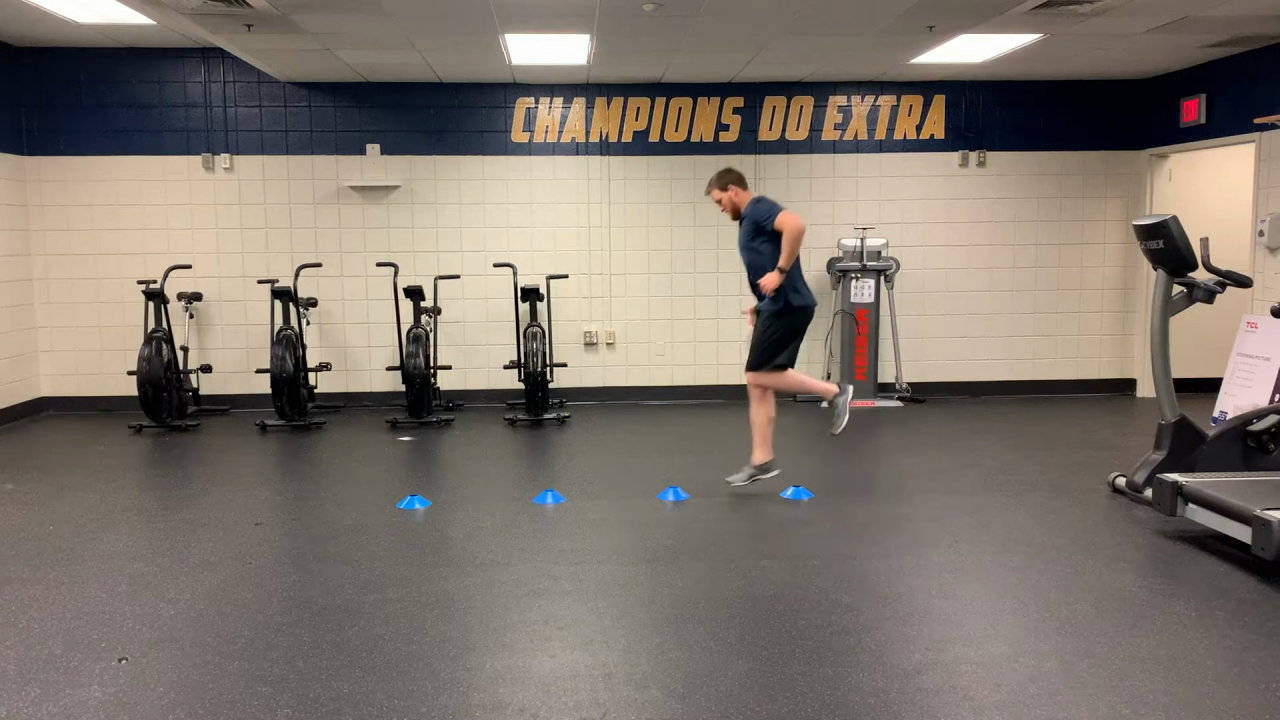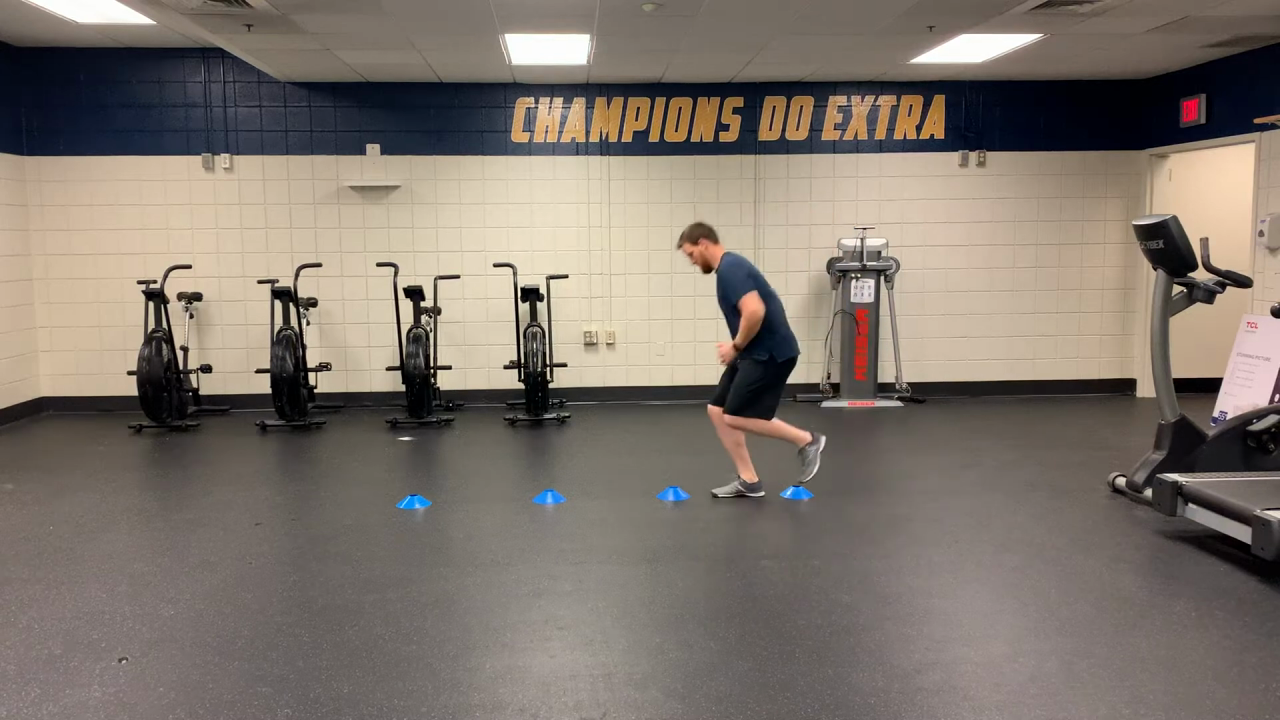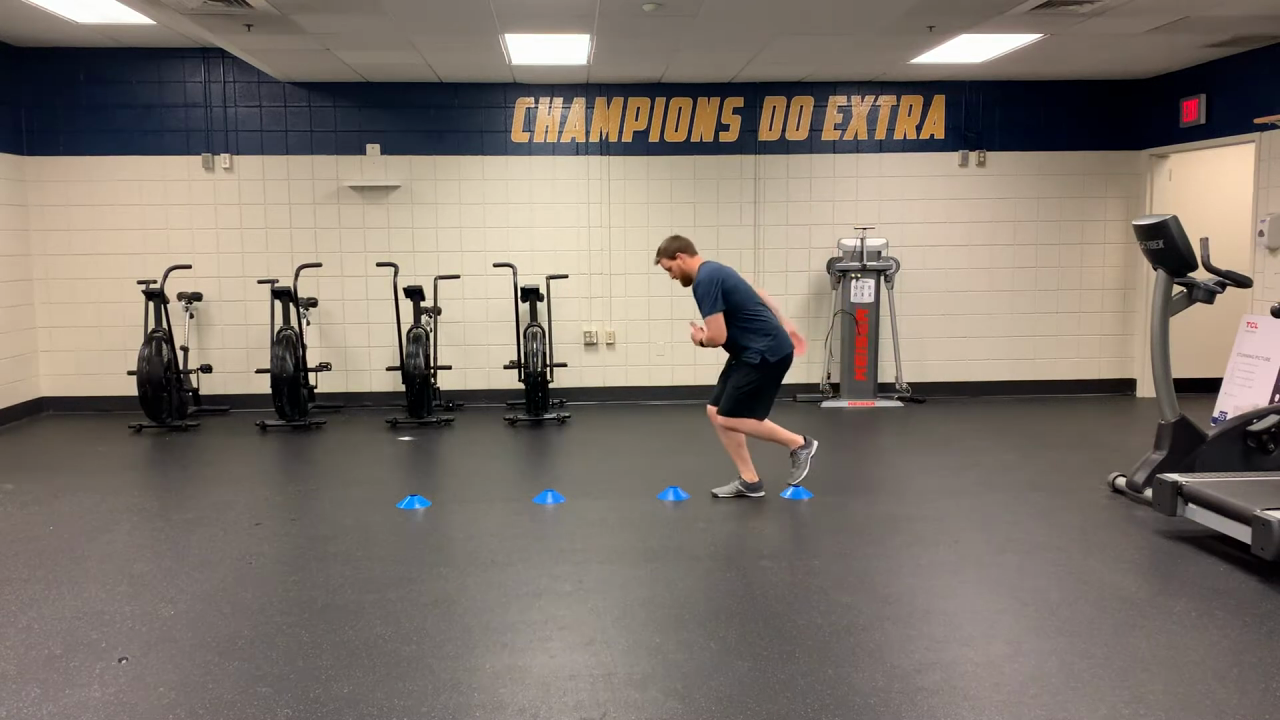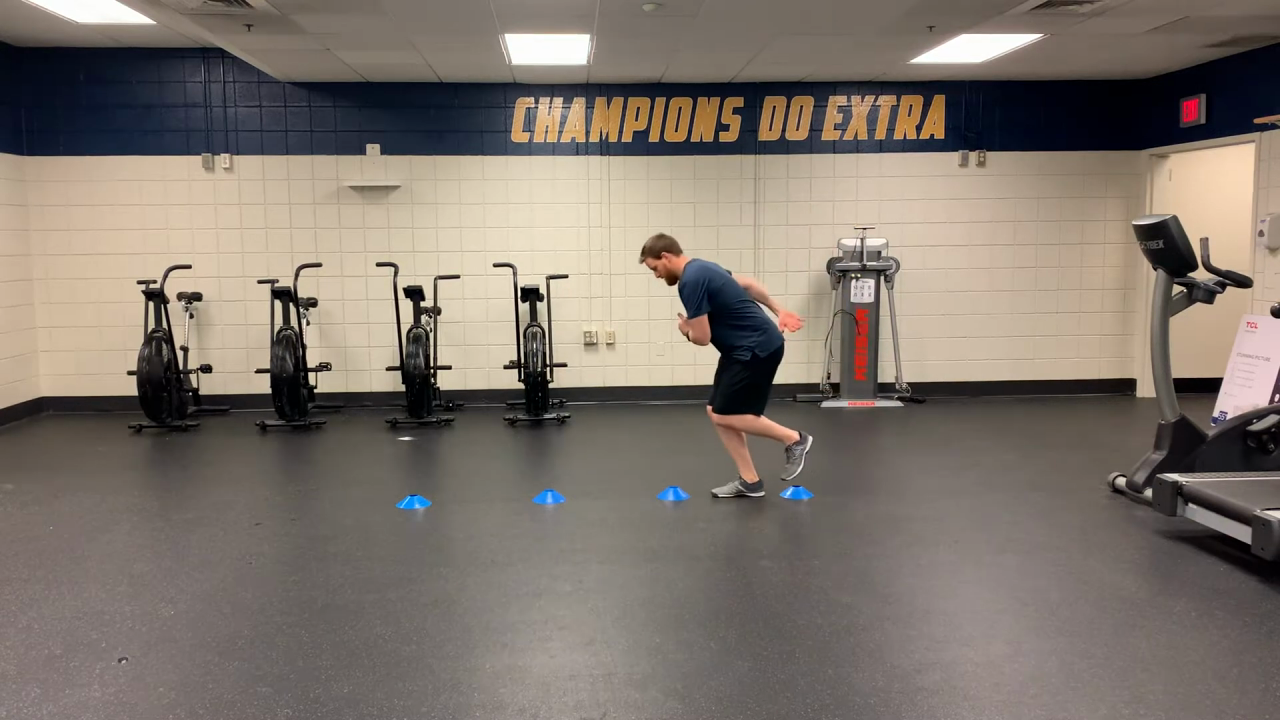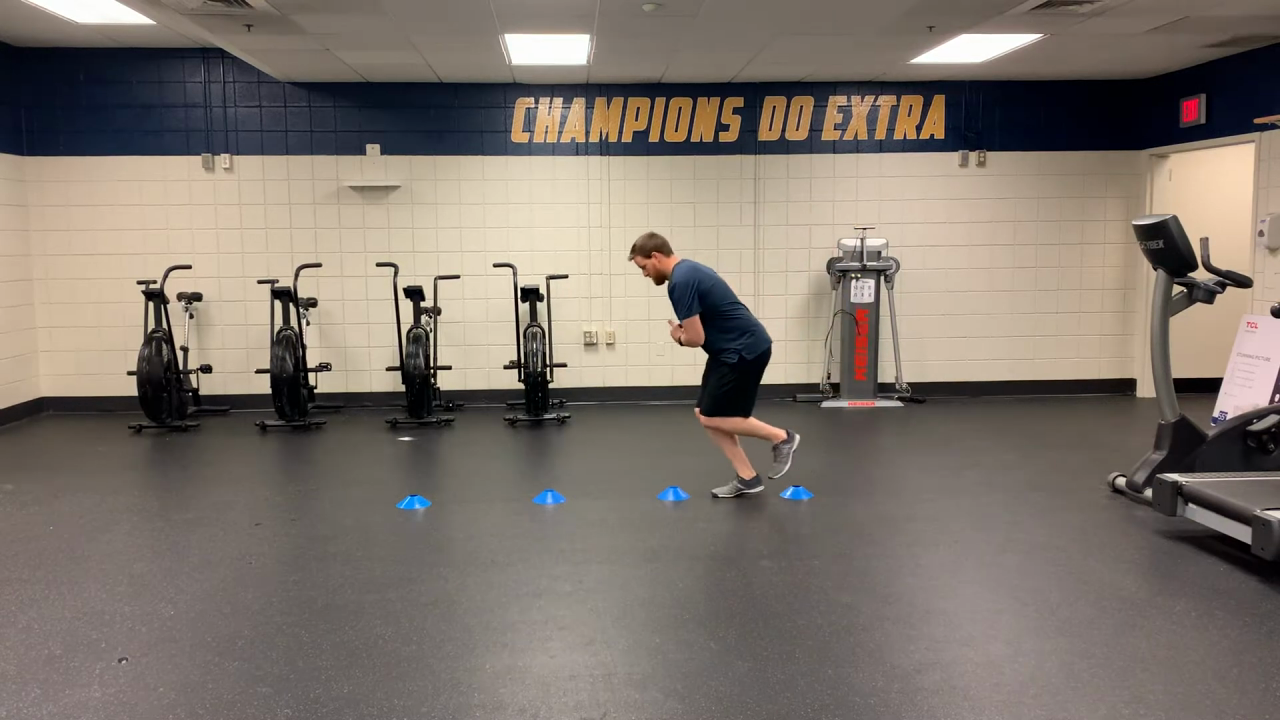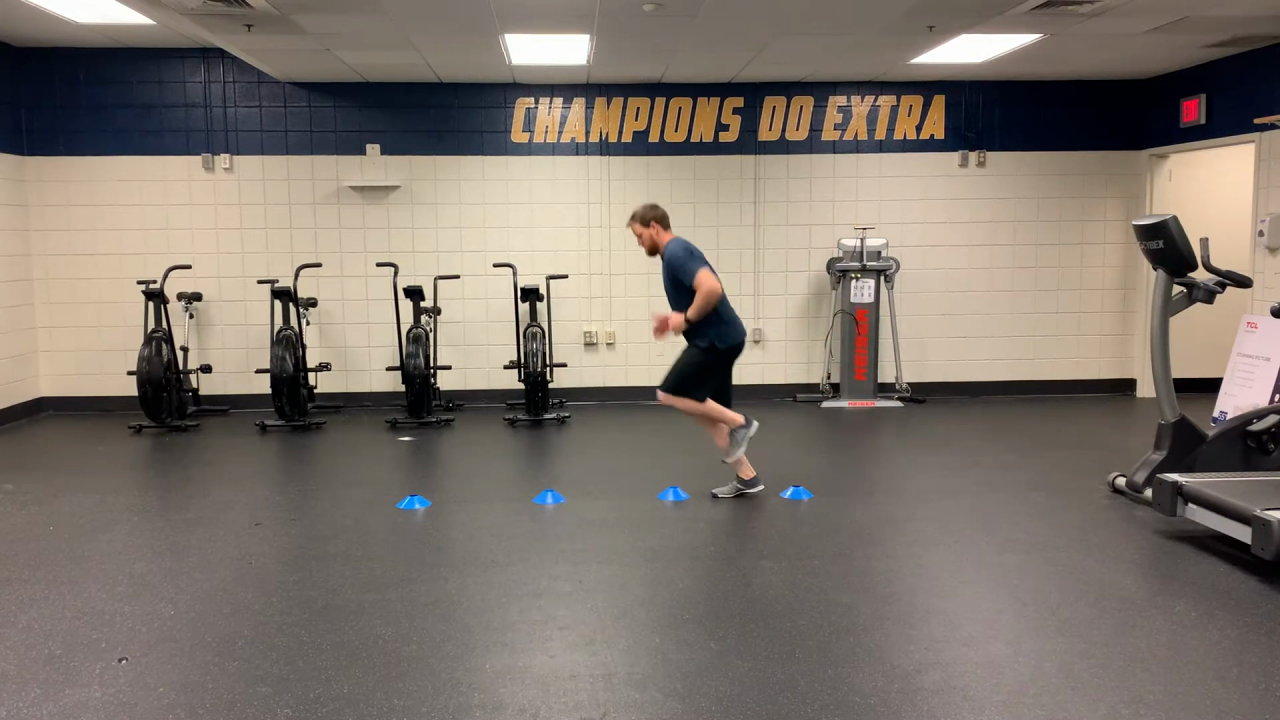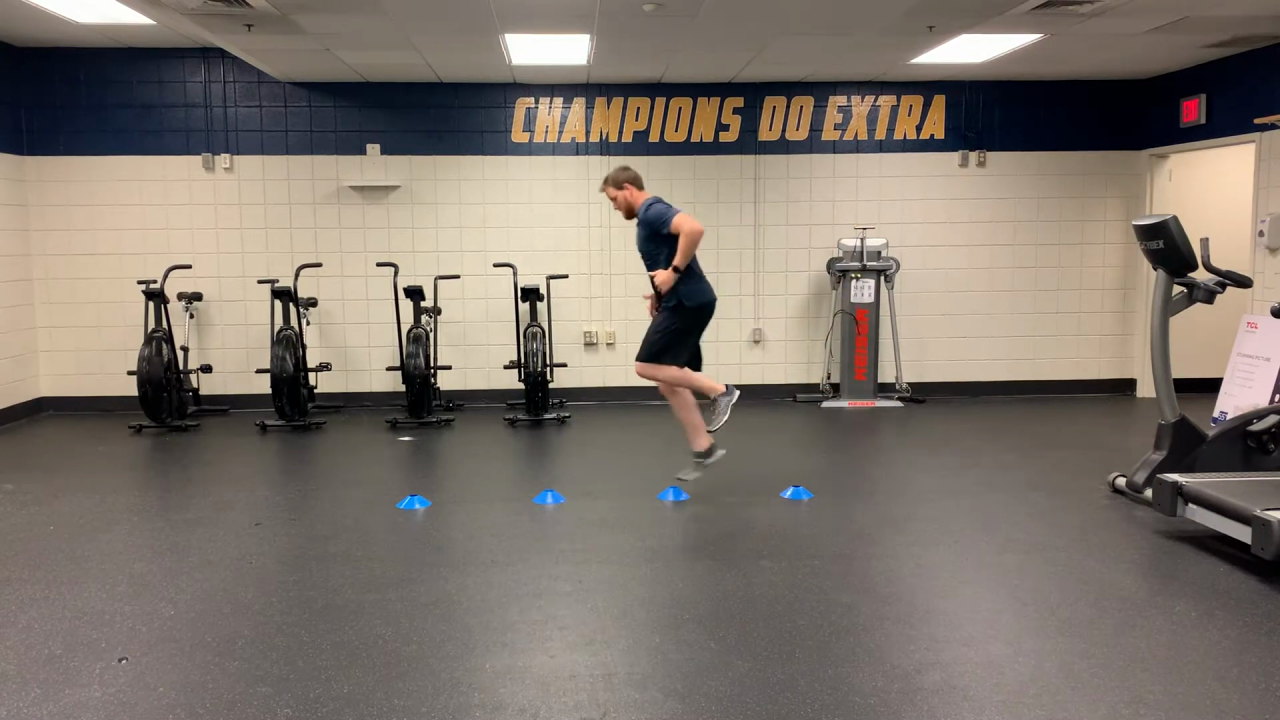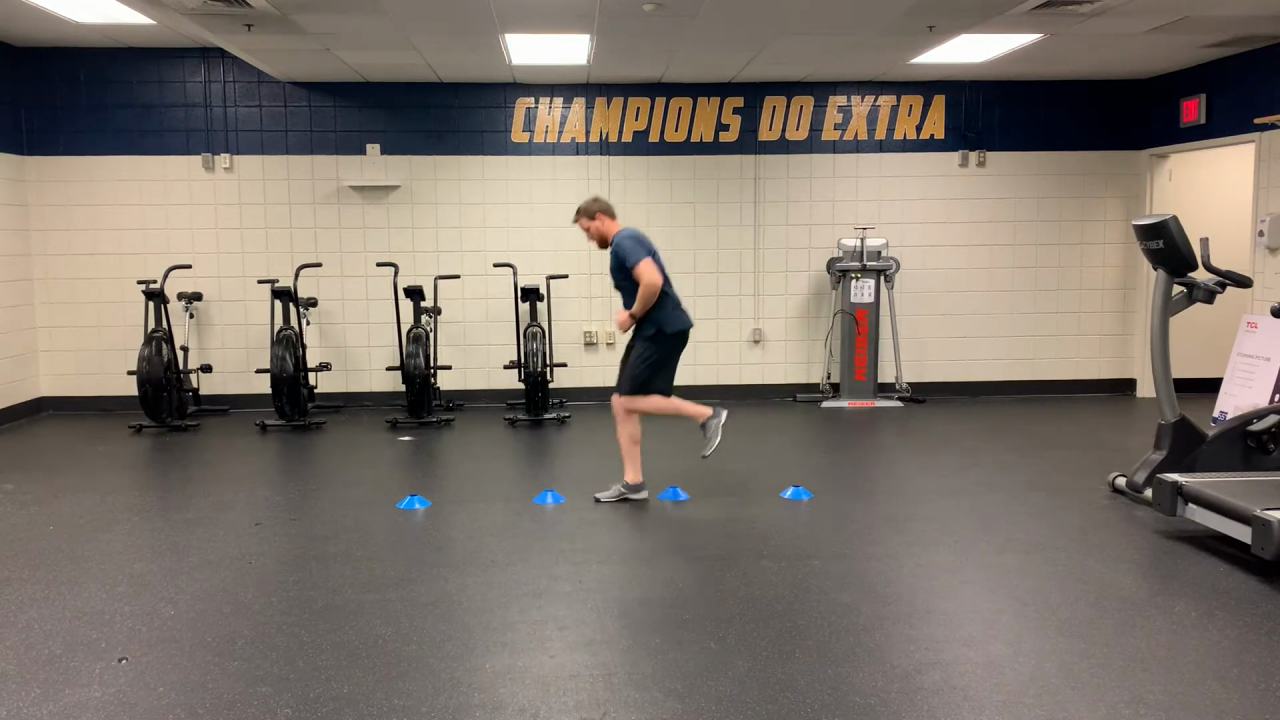
dt=0.2s
person 1, frame 1
left shoulder: (759, 208)
right shoulder: (749, 220)
left elbow: (795, 226)
left wrist: (780, 272)
right wrist: (759, 306)
left hip: (787, 305)
right hip: (776, 307)
left knee: (758, 376)
right knee: (758, 384)
left ankle: (833, 392)
right ankle: (761, 461)
person 1, frame 2
left shoulder: (730, 268)
right shoulder: (729, 268)
left elbow: (756, 313)
left wrist: (736, 347)
left hip: (770, 353)
right hip: (756, 352)
left knee: (735, 418)
right knee: (717, 412)
left ankle: (807, 441)
right ankle: (749, 481)
person 1, frame 3
left shoulder: (705, 280)
right shoulder: (713, 272)
left elbow: (718, 336)
right elbow: (760, 296)
left wrist: (701, 339)
right wrist: (786, 325)
left hip: (764, 354)
right hip: (754, 352)
left knee: (729, 419)
right knee: (716, 413)
left ankle: (799, 443)
right ankle: (749, 481)
person 1, frame 4
left shoulder: (691, 281)
right shoulder: (700, 270)
left elbow: (702, 337)
right elbow: (747, 284)
left wrist: (686, 330)
right wrist: (777, 311)
left hip: (756, 349)
right hip: (745, 347)
left knee: (725, 416)
right knee: (716, 413)
left ankle: (794, 439)
right ankle: (749, 481)
person 1, frame 5
left shoulder: (681, 282)
right shoulder: (688, 271)
left elbow: (695, 338)
left wrist: (678, 337)
left hip: (743, 351)
right hip: (735, 348)
left knee: (712, 418)
right knee: (706, 414)
left ankle: (782, 438)
right ankle: (747, 478)
person 1, frame 6
left shoulder: (676, 254)
right shoulder: (675, 252)
left elbow: (712, 288)
left wrist: (686, 318)
right wrist: (674, 318)
left hip: (716, 340)
right hip: (716, 339)
left knee: (669, 394)
right knee: (704, 410)
left ankle: (738, 423)
right ankle: (747, 477)
person 1, frame 7
left shoulder: (651, 210)
right shoulder: (649, 216)
left elbow: (694, 228)
left wrist: (674, 271)
right wrist: (658, 295)
left hip: (686, 301)
right hip: (684, 302)
left knee: (647, 367)
right knee: (670, 379)
left ankle: (719, 391)
right ankle: (704, 447)
person 1, frame 8
left shoulder: (625, 242)
right shoulder: (624, 243)
left elbow: (653, 280)
left wrist: (633, 314)
right wrist: (634, 315)
left hip: (663, 330)
right hip: (652, 330)
left knee: (631, 401)
right knee: (620, 404)
left ankle: (707, 415)
right ankle: (633, 482)
